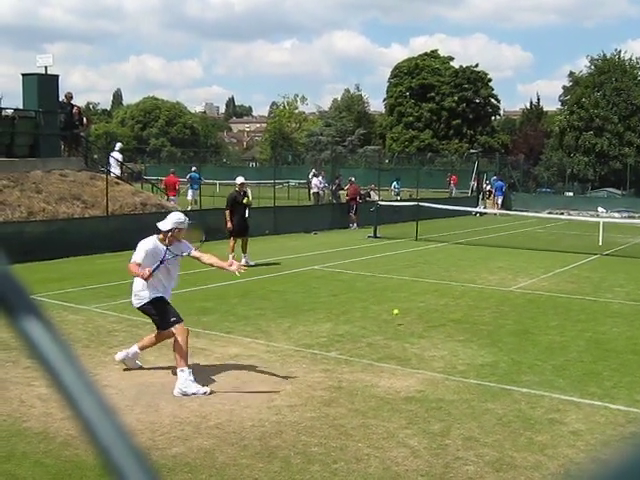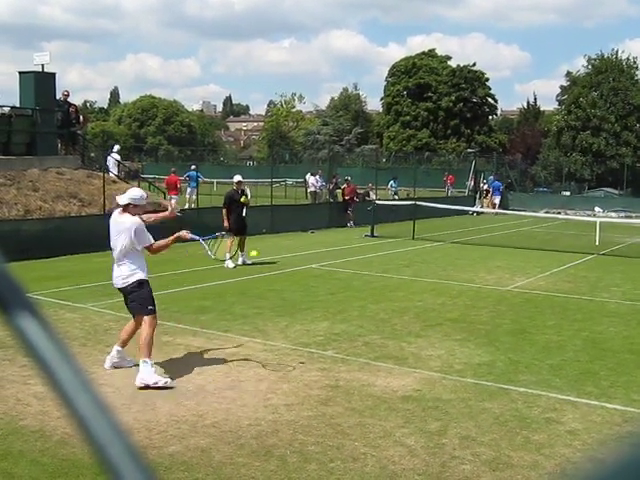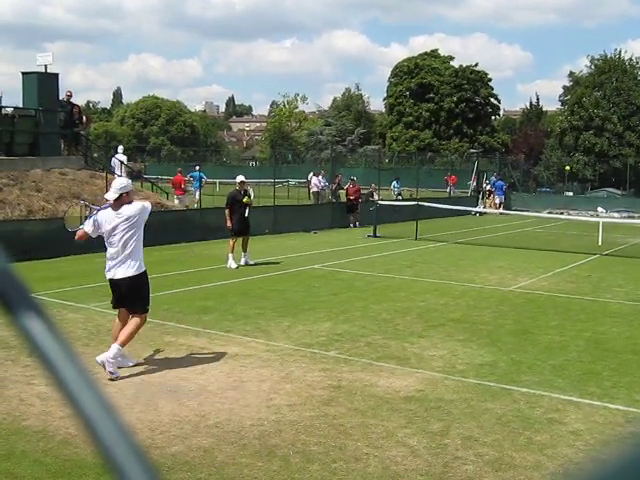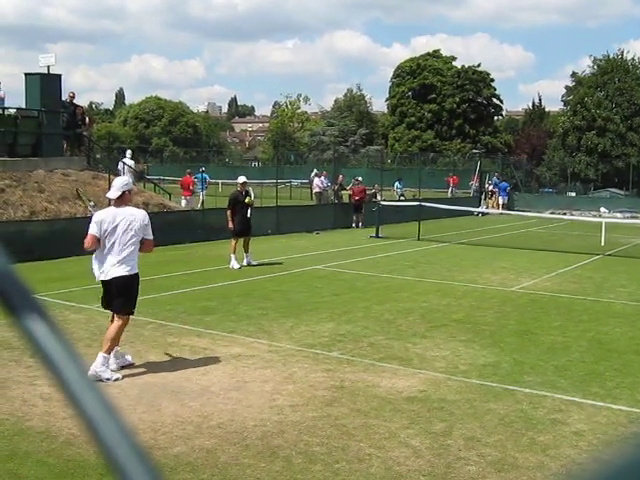
dt=0.3s
person 1, frame 1
left shoulder: (179, 245)
right shoulder: (147, 245)
left elbow: (203, 258)
right elbow: (132, 266)
left wrist: (228, 265)
right wrist: (141, 273)
left hip: (160, 296)
right hip: (149, 297)
left knee: (163, 333)
right knee: (180, 331)
left ankle: (128, 354)
right ankle: (184, 383)
person 1, frame 2
left shoulder: (117, 215)
right shoulder: (134, 223)
left elbow: (143, 219)
right elbow: (153, 249)
left wrist: (165, 215)
right wrist: (175, 237)
left hip: (125, 279)
right hip: (133, 279)
left knee: (139, 319)
right knee: (149, 320)
left ankle: (115, 356)
right ankle: (146, 372)
person 1, frame 3
left shoulder: (99, 217)
right shoulder: (138, 209)
left elbow: (79, 237)
right elbow: (149, 203)
left wrist: (90, 229)
left hip: (114, 273)
right hip: (134, 273)
left knee: (123, 314)
right knee: (138, 318)
left ankle: (117, 356)
right ankle: (110, 355)
person 1, frame 4
left shoulder: (100, 216)
right shoulder: (141, 215)
left elbow: (89, 245)
right elbow: (149, 247)
left wrist: (104, 243)
left hip: (105, 273)
right hip: (126, 273)
left knee: (116, 315)
right knee: (121, 319)
left ankle: (116, 356)
right ankle: (100, 365)
